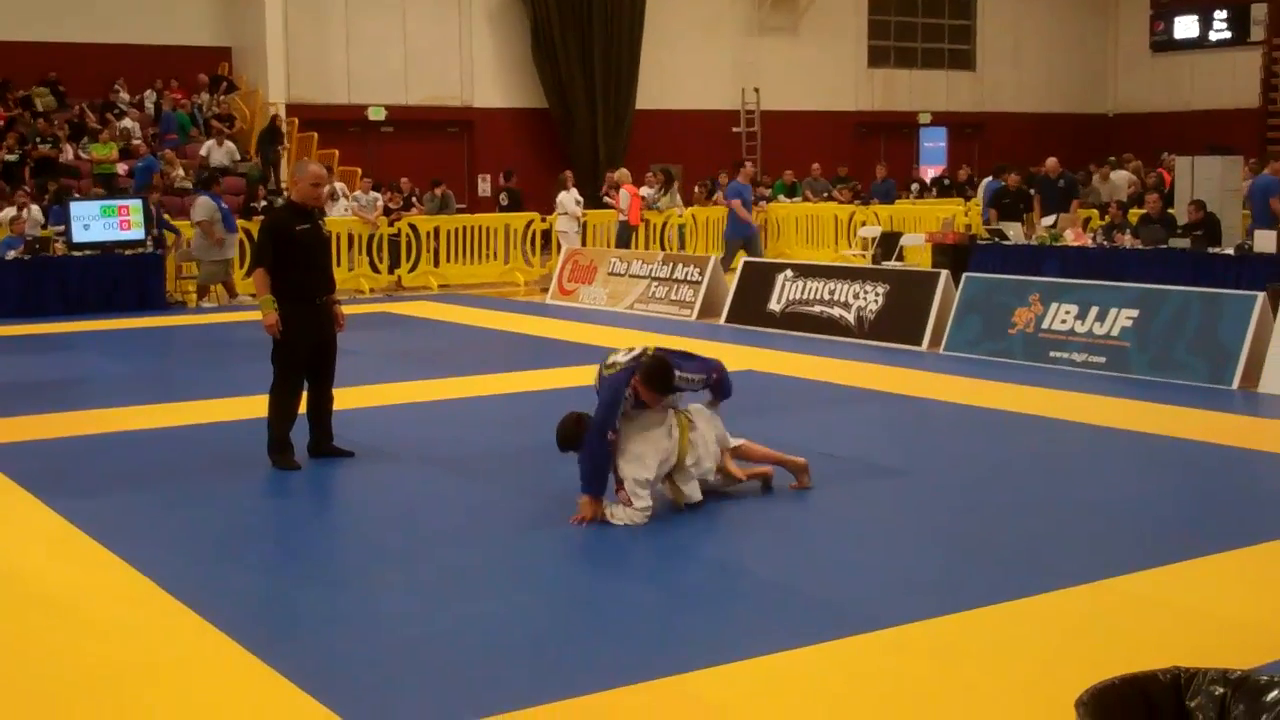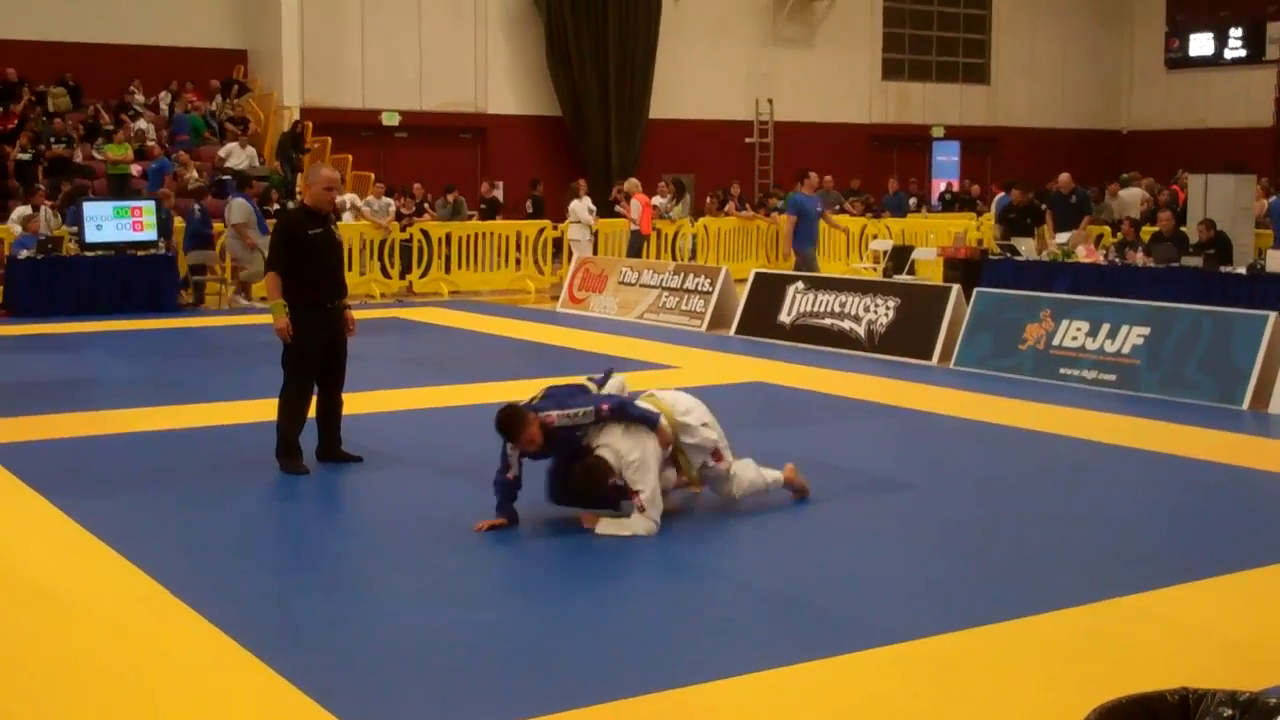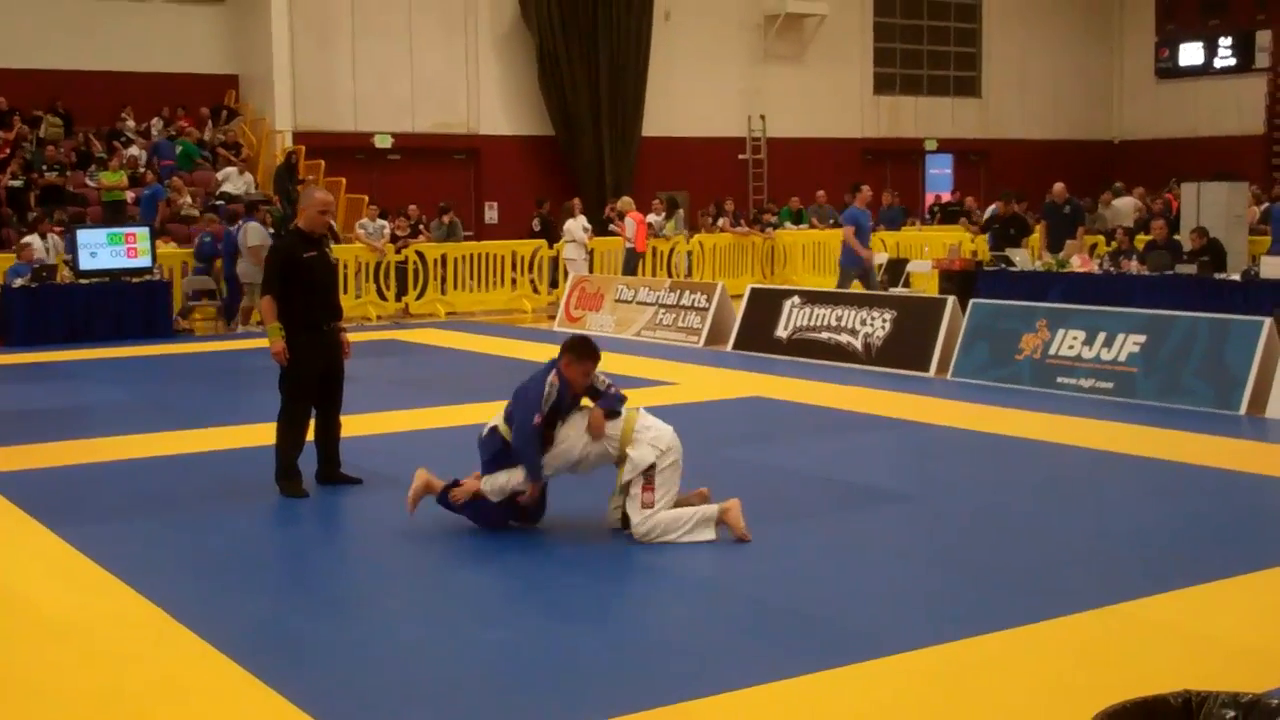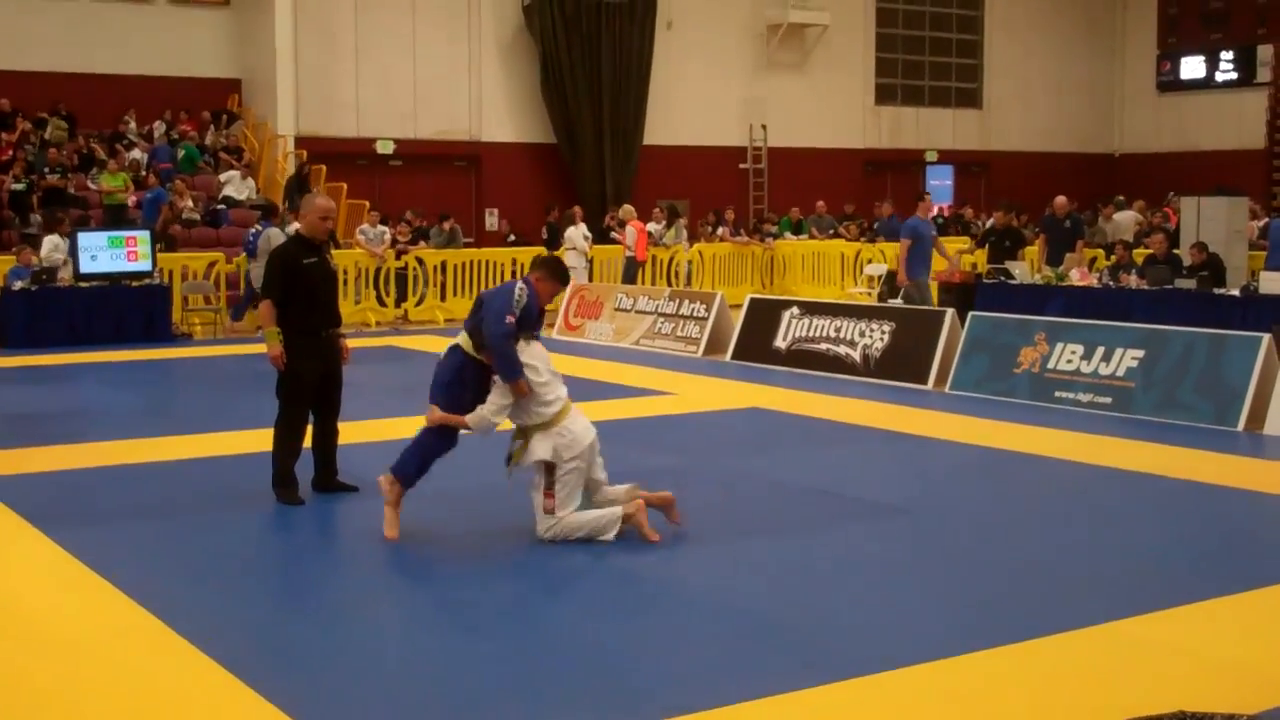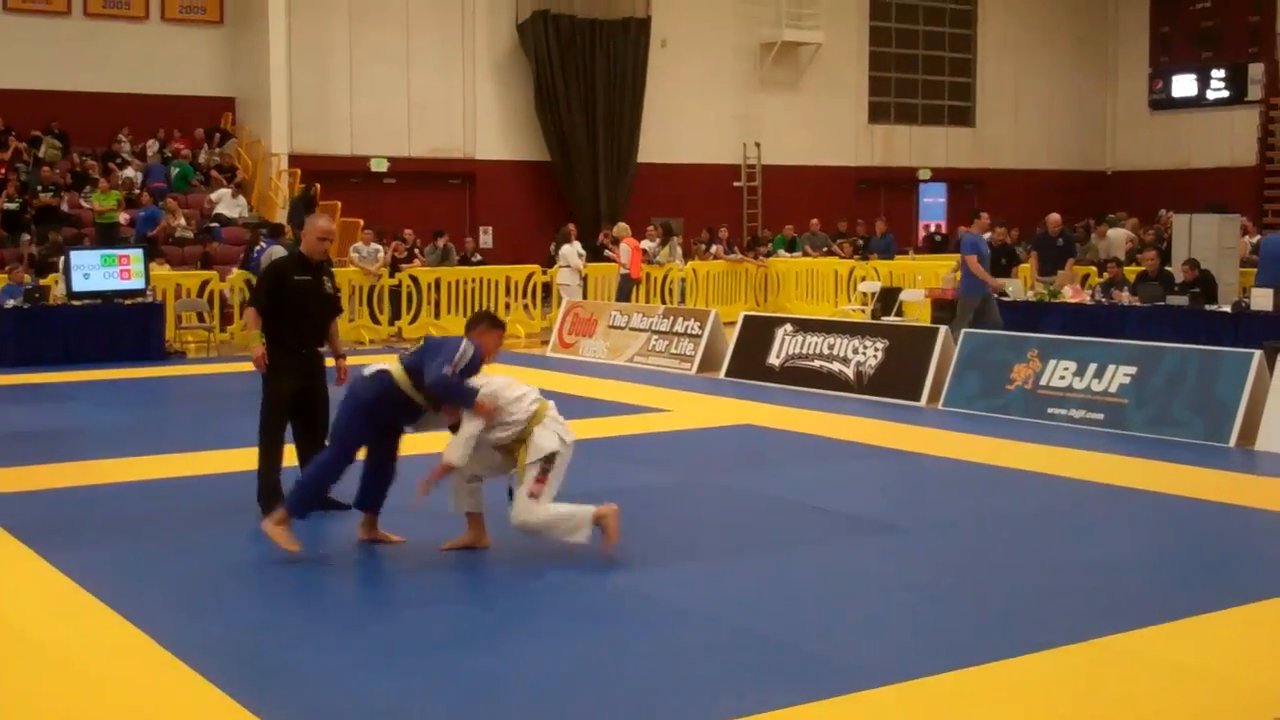
dt=0.5s
person 1, frame 1
left shoulder: (317, 218)
right shoulder: (277, 220)
right elbow: (260, 268)
left wrist: (334, 302)
right wrist: (268, 307)
left hip: (321, 311)
right hip: (292, 313)
left knee: (323, 380)
right knee: (288, 383)
left ankle: (321, 442)
right ankle: (280, 449)
person 1, frame 2
left shoulder: (330, 222)
right shoulder: (290, 223)
right elbow: (273, 271)
left wrist: (344, 306)
right wrist: (279, 311)
left hip: (332, 315)
right hip: (303, 317)
left knee: (332, 385)
right knee: (298, 387)
left ankle: (330, 447)
right ankle: (288, 453)
person 1, frame 3
left shoulder: (324, 245)
right shoulder: (284, 248)
right elbow: (268, 296)
left wrist: (339, 329)
right wrist: (274, 335)
left hip: (327, 338)
right hip: (299, 341)
left knee: (330, 407)
right knee: (295, 410)
left ankle: (329, 470)
right ankle: (287, 476)
person 1, frame 4
left shoulder: (324, 251)
right shoulder: (285, 254)
right elbow: (267, 300)
left wrist: (338, 335)
right wrist: (272, 339)
left hip: (326, 343)
right hip: (298, 346)
left knee: (328, 414)
right knee: (293, 416)
left ankle: (326, 477)
right ankle: (284, 483)
person 1, frame 5
left shoulder: (326, 274)
right shoulder: (280, 269)
right elbow: (254, 308)
left wrist: (339, 355)
right wrist: (256, 342)
left hip: (311, 359)
right hip: (280, 359)
left knee: (315, 429)
right knee: (273, 427)
right ankle: (269, 496)
person 2, frame 1
left shoulder: (628, 462)
left elbow: (637, 513)
left wrist: (599, 510)
left hip: (697, 454)
right hip: (694, 419)
left knee: (688, 494)
right knee: (731, 448)
left ankle: (758, 474)
right ankle: (794, 464)
person 2, frame 2
left shoulder: (636, 463)
right shoulder: (597, 443)
left elbow: (647, 524)
left wrist: (598, 523)
left hip: (688, 423)
left knee: (729, 483)
left ankle: (786, 477)
right ankle: (685, 477)
person 2, frame 3
left shoulder: (563, 443)
right shoulder: (564, 422)
left elbow: (523, 475)
left wrist: (478, 486)
left hip: (653, 447)
right hip: (653, 437)
left knee: (644, 527)
right knee: (621, 515)
left ankle: (723, 511)
right ankle: (693, 499)
person 2, frame 4
right shoulder: (531, 347)
left elbow: (487, 420)
left wrist: (441, 418)
left hip: (561, 441)
right hip: (576, 428)
left knee: (550, 529)
right knee: (597, 497)
left ankle: (626, 513)
right ankle: (653, 499)
person 2, frame 5
right shoulder: (470, 387)
left elbow: (458, 450)
left wrist: (430, 480)
left hip: (548, 435)
left knee: (525, 517)
right knee: (465, 467)
left ankle: (600, 515)
right ankle: (477, 533)
person 3, frame 1
left shoulder: (679, 375)
right shoulder: (618, 393)
left elbow: (716, 370)
right elbow: (597, 443)
left wrist: (717, 399)
right wrist: (593, 497)
right hip: (616, 380)
person 3, frame 2
left shoulder: (558, 415)
right shoulder: (513, 446)
left elbow: (614, 405)
right elbow: (507, 479)
left wrist: (657, 427)
right wrist: (504, 513)
right knee: (561, 491)
person 3, frame 3
left shoulder: (583, 376)
right shoulder: (546, 384)
left elbow: (612, 392)
right elbow: (524, 438)
left wrist: (600, 409)
right wrist: (533, 479)
left hip: (534, 442)
right hip: (503, 446)
left knee: (529, 516)
right knee: (493, 516)
right ankle: (434, 487)
person 3, frame 4
left shoulder: (533, 307)
right shoulder: (517, 292)
right elbow: (498, 336)
right wrist: (515, 378)
left hip: (480, 373)
right hip: (460, 369)
left knee: (444, 433)
right knee: (441, 432)
left ankle: (394, 482)
right ankle: (394, 495)
person 3, frame 5
left shoulder: (460, 351)
right shoulder: (467, 348)
left elbow: (441, 397)
right elbow: (437, 382)
right wrist: (474, 403)
left hip: (394, 402)
right hip: (374, 393)
left knee: (383, 461)
right knee: (338, 457)
left ankle: (369, 527)
right ankle: (280, 520)
